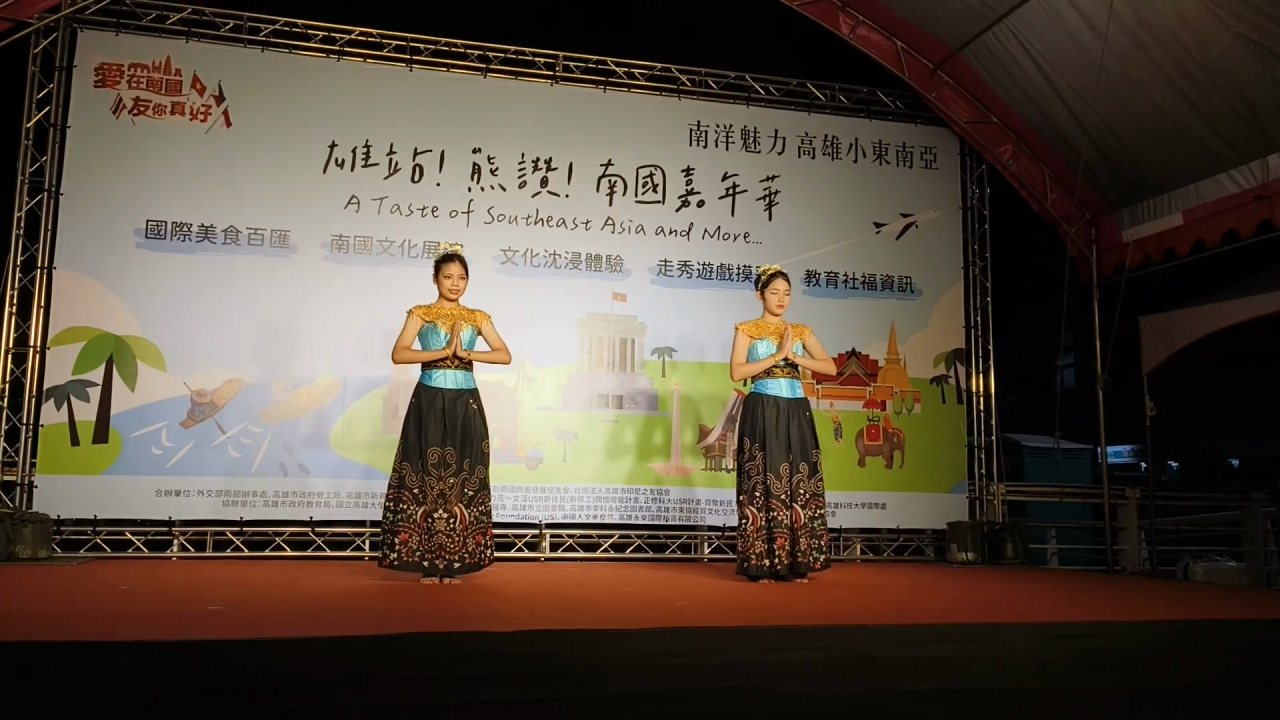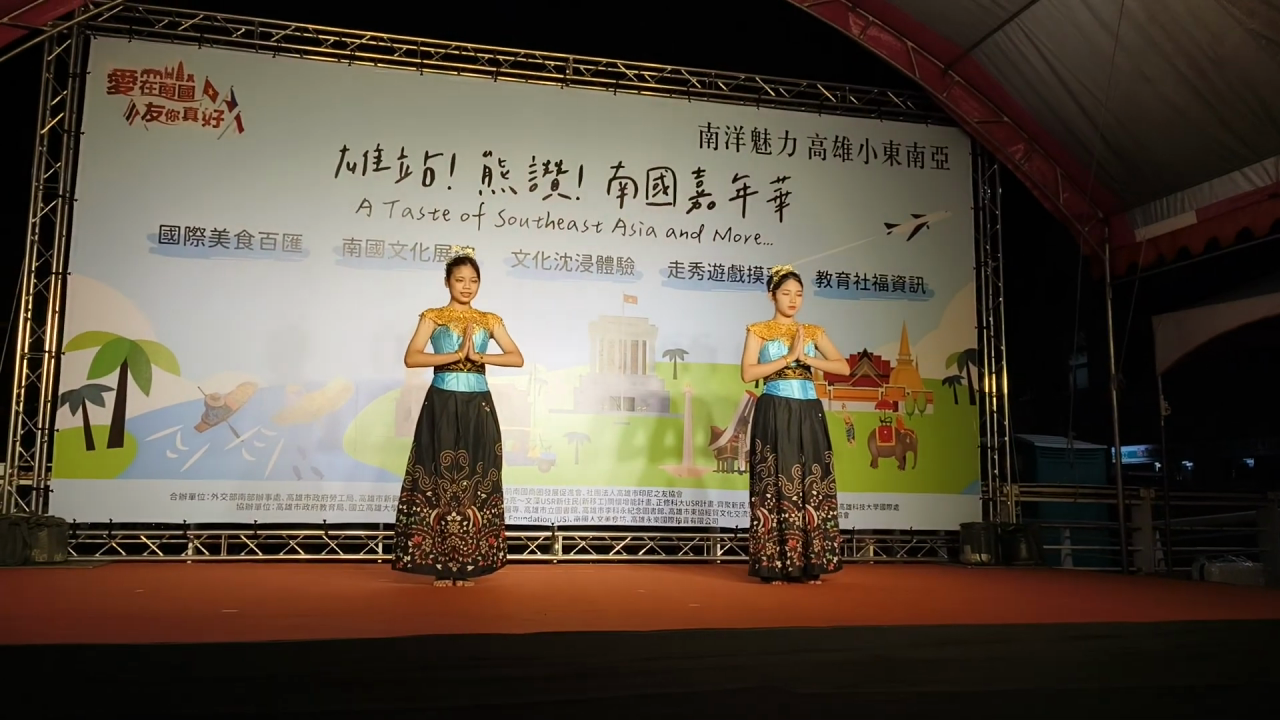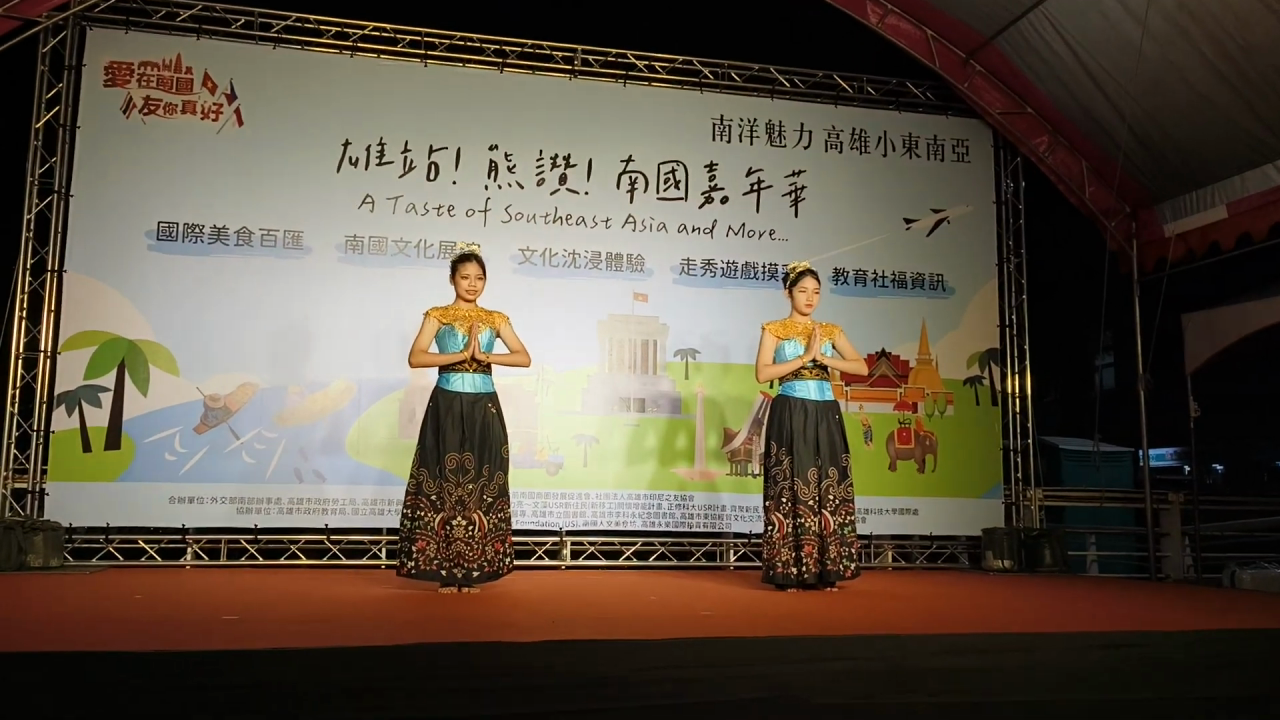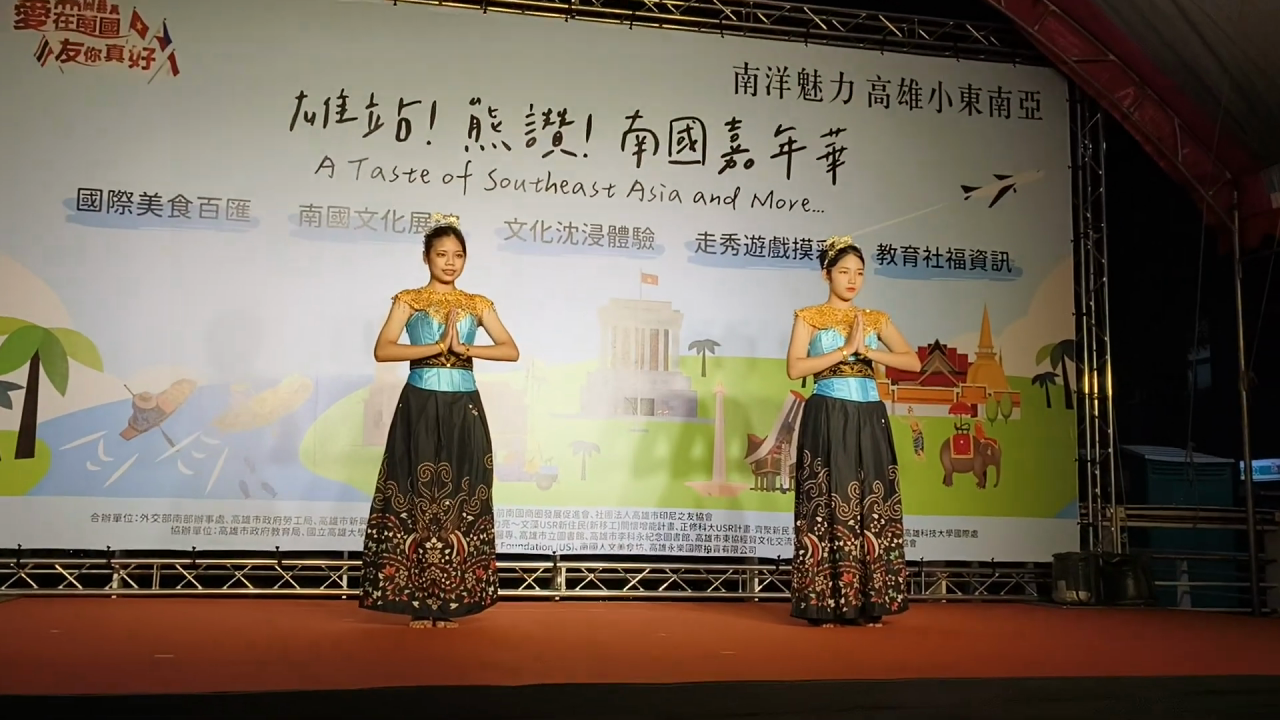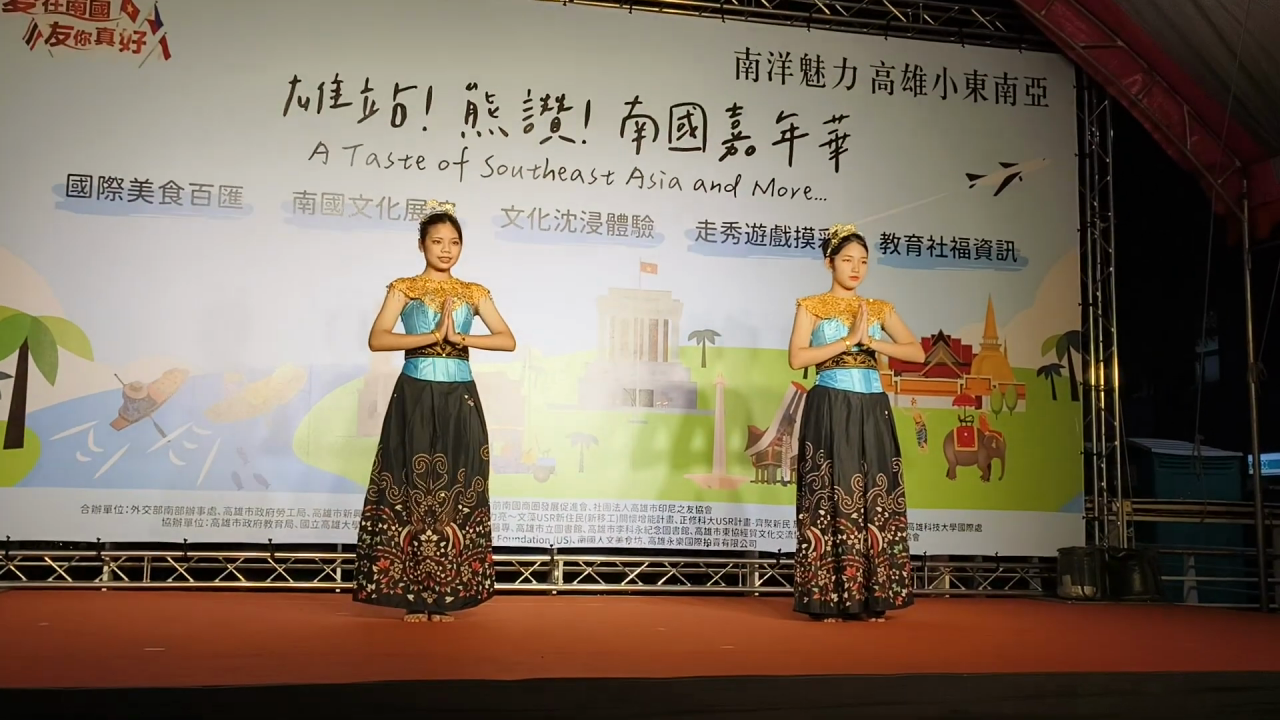
dt=0.3s
person 1, frame 1
left shoulder: (477, 317)
right shoulder: (420, 314)
left elbow: (505, 355)
right elbow: (398, 354)
left wrist: (466, 353)
right wrist: (444, 351)
left hip: (465, 403)
right hip: (429, 401)
left knee: (462, 479)
right knee: (427, 477)
left ankle: (453, 563)
right ankle: (429, 563)
person 1, frame 2
left shoulder: (489, 321)
right shoulder: (432, 317)
left elbow: (517, 358)
right elbow: (411, 358)
left wrist: (478, 357)
right wrist: (456, 354)
left hip: (477, 407)
right hip: (442, 405)
left knee: (475, 481)
right knee: (439, 478)
left ankle: (466, 566)
right ankle: (441, 566)
person 1, frame 3
left shoulder: (495, 319)
right shoulder: (437, 316)
left elbow: (524, 358)
right elbow: (415, 358)
left wrist: (484, 355)
right wrist: (461, 354)
left hip: (483, 407)
right hip: (447, 405)
left knee: (480, 486)
right knee: (445, 482)
left ankle: (472, 572)
right ankle: (446, 572)
person 1, frame 4
left shoulder: (477, 305)
right shoulder: (409, 300)
left elbow: (511, 350)
right elbow: (382, 350)
left wrist: (464, 348)
right wrist: (436, 346)
left hip: (463, 409)
right hip: (419, 406)
left knee: (460, 500)
right knee: (416, 497)
left ankle: (449, 604)
right ankle: (418, 604)
person 1, frame 5
left shoulder: (473, 293)
right shoulder: (403, 288)
left elbow: (508, 340)
right elbow: (377, 339)
left wrist: (460, 337)
right wrist: (432, 335)
left hip: (459, 399)
right hip: (415, 397)
left knee: (456, 491)
right knee: (411, 488)
left ankle: (444, 597)
right ankle: (414, 596)
person 2, frame 1
left shoulder: (801, 331)
right shoulder: (747, 330)
left elbow: (830, 367)
right elbow: (737, 372)
left wrist: (794, 357)
right wrist: (777, 355)
left hip: (796, 412)
right hip: (762, 411)
left knee: (799, 483)
right knee: (764, 482)
left ankle: (796, 563)
right ankle: (762, 563)
person 2, frame 2
left shoulder: (813, 332)
right shoulder: (758, 331)
left elbow: (843, 367)
right elbow: (747, 373)
left wrist: (805, 358)
right wrist: (788, 357)
left hip: (809, 413)
right hip: (775, 413)
left knee: (812, 483)
right knee: (776, 484)
left ankle: (809, 566)
right ankle: (775, 566)
person 2, frame 3
left shoulder: (831, 331)
right shoulder: (774, 330)
left elbow: (861, 367)
right elbow: (762, 374)
left wrist: (822, 358)
right wrist: (804, 357)
left hip: (825, 414)
right hip: (790, 414)
left knee: (828, 488)
right knee: (792, 488)
left ankle: (825, 571)
right ankle: (790, 572)
person 2, frame 4
left shoulder: (876, 320)
right shoulder: (809, 318)
left elbow: (913, 362)
right elbow: (795, 368)
left wrist: (866, 351)
right wrist: (845, 349)
left hip: (869, 419)
right hip: (827, 417)
left knee: (872, 504)
right knee: (827, 505)
left ankle: (868, 605)
right ankle: (826, 604)
person 2, frame 5
left shoulder: (880, 309)
right shoulder: (811, 306)
left elbow: (917, 353)
right elbow: (797, 358)
left wrist: (870, 341)
right wrist: (849, 339)
left hip: (872, 410)
right hip: (830, 409)
left knee: (875, 497)
right knee: (832, 496)
left ankle: (871, 598)
right ankle: (829, 599)
